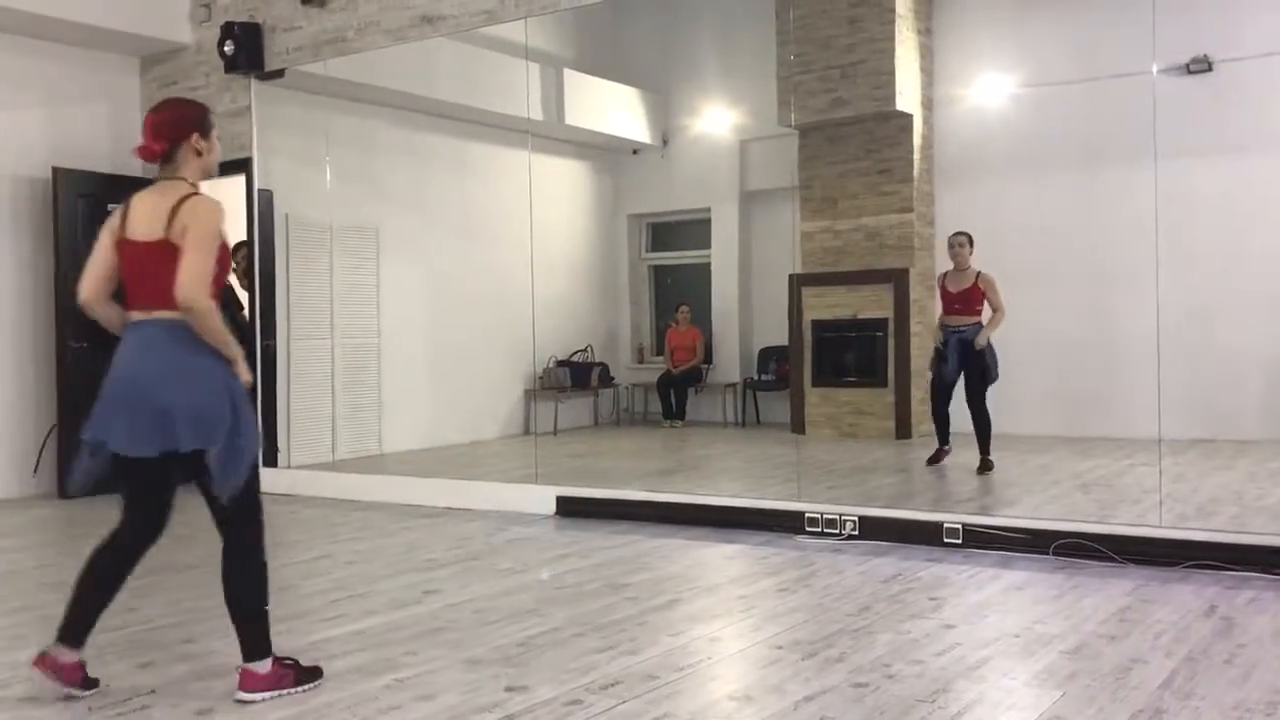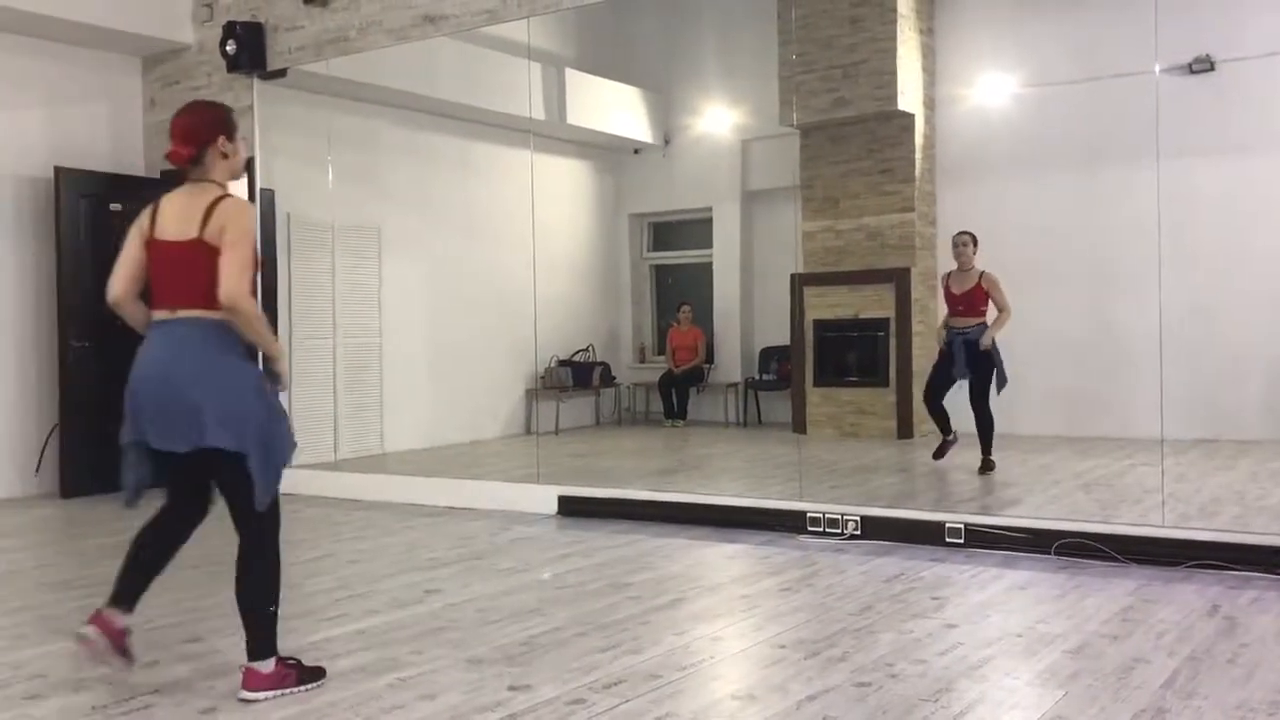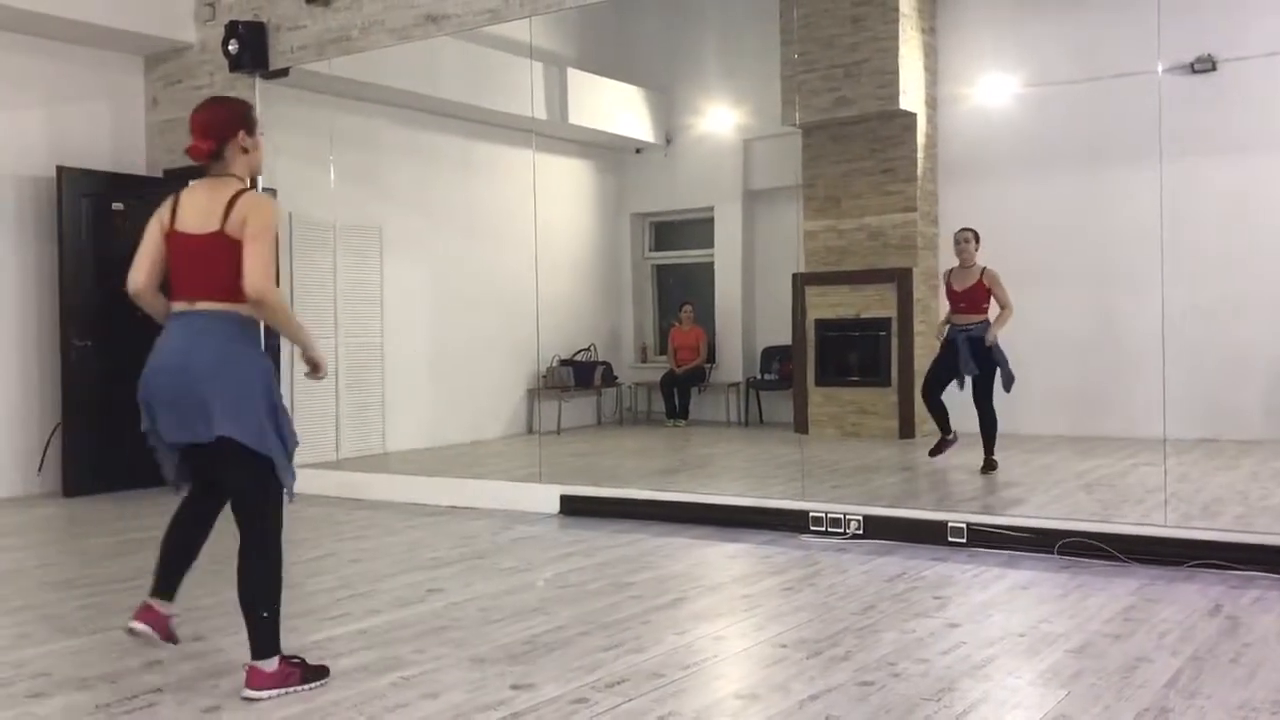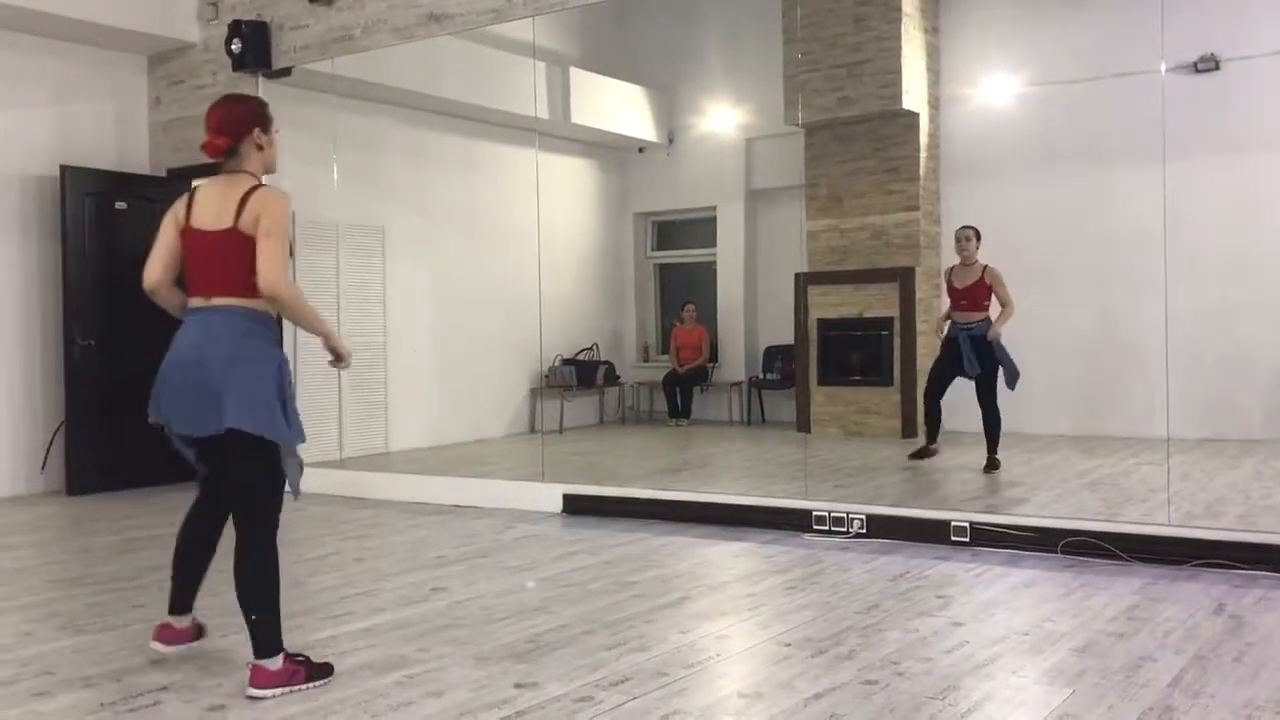
dt=0.1s
person 1, frame 1
left shoulder: (126, 211)
right shoulder: (201, 210)
left elbow: (91, 296)
right elbow: (193, 297)
right wrist: (234, 355)
left hip: (132, 369)
right hip: (189, 371)
left knee: (140, 521)
right knee: (240, 521)
left ankle: (65, 651)
right ankle: (259, 668)
person 1, frame 2
left shoulder: (154, 212)
right shoulder: (234, 211)
left elbow: (120, 295)
right elbow: (234, 297)
right wrist: (274, 353)
left hip: (158, 366)
right hip: (218, 368)
left knee: (185, 504)
right knee: (258, 521)
left ankle: (114, 614)
right ankle: (263, 667)
person 1, frame 3
left shoulder: (174, 204)
right shoulder: (253, 205)
left elbow: (139, 285)
right elbow: (259, 290)
right wrist: (306, 345)
left hip: (174, 357)
right hip: (231, 362)
left knee: (205, 493)
right knee: (260, 516)
left ankle: (155, 604)
right ankle: (265, 665)
person 1, frame 4
left shoulder: (189, 201)
right shoulder: (267, 200)
left elbow: (156, 281)
right elbow: (274, 285)
right wrist: (329, 335)
left hip: (191, 352)
right hip: (245, 355)
left knee: (218, 487)
right knee: (257, 512)
left ankle: (177, 620)
right ankle: (269, 663)
person 2, frame 1
left shoulder: (983, 279)
right shoulder: (942, 279)
left elbow: (999, 312)
left wrist: (986, 332)
right wrist: (938, 328)
left hip: (973, 342)
right hip: (948, 342)
left knee: (976, 402)
right knee: (939, 398)
left ankle: (986, 456)
right ankle: (943, 446)
person 2, frame 2
left shoulder: (987, 279)
right shoulder: (946, 279)
left elbow: (1005, 311)
left wrist: (991, 332)
right wrist: (942, 327)
left hip: (978, 344)
right hip: (952, 343)
left knee: (979, 402)
right knee: (931, 395)
left ankle: (987, 456)
right ankle: (948, 436)
person 2, frame 3
left shoulder: (989, 275)
right shoulder: (948, 276)
left elbow: (1007, 308)
left wrist: (994, 328)
right wrist: (944, 322)
left hip: (980, 340)
right hip: (954, 340)
left knee: (983, 401)
right knee: (929, 389)
left ankle: (990, 456)
right ankle: (948, 435)
person 2, frame 4
left shoulder: (989, 273)
right shoulder: (949, 273)
left elbow: (1008, 306)
left wrist: (997, 325)
right wrist: (942, 318)
left hip: (982, 339)
right hip: (955, 338)
left knee: (987, 400)
right knee: (932, 392)
left ankle: (992, 456)
right ankle: (931, 444)
